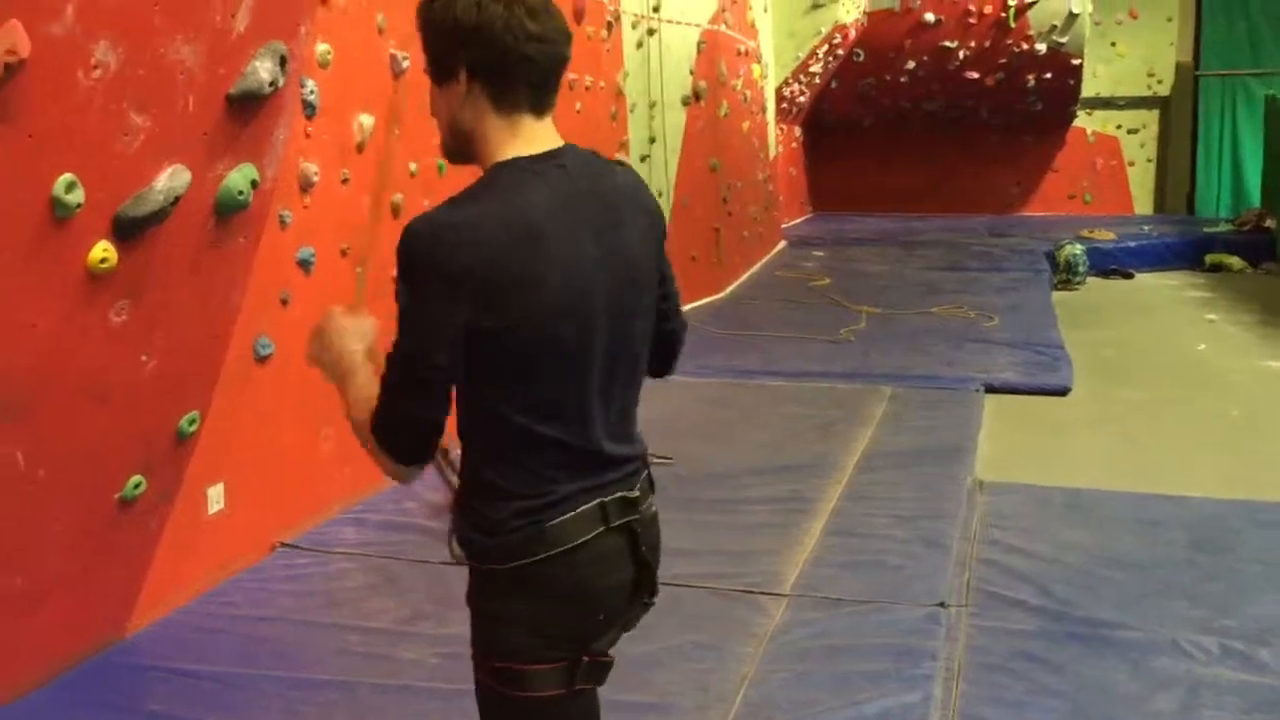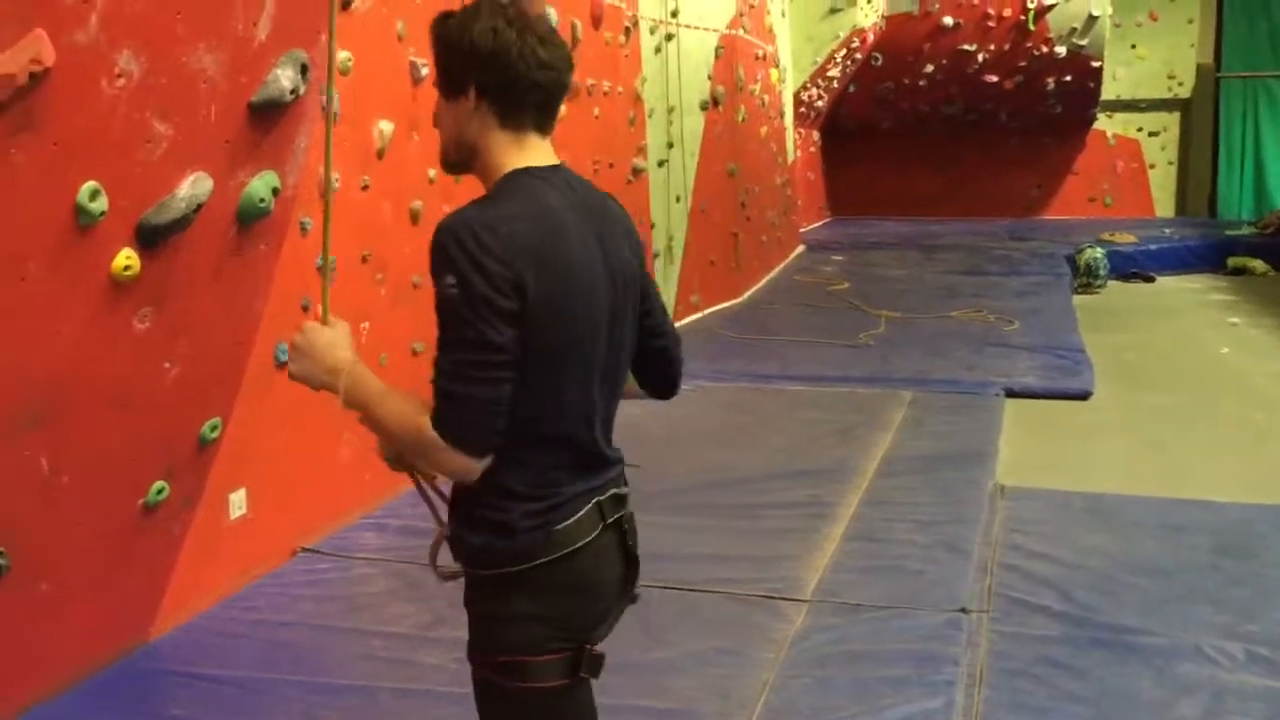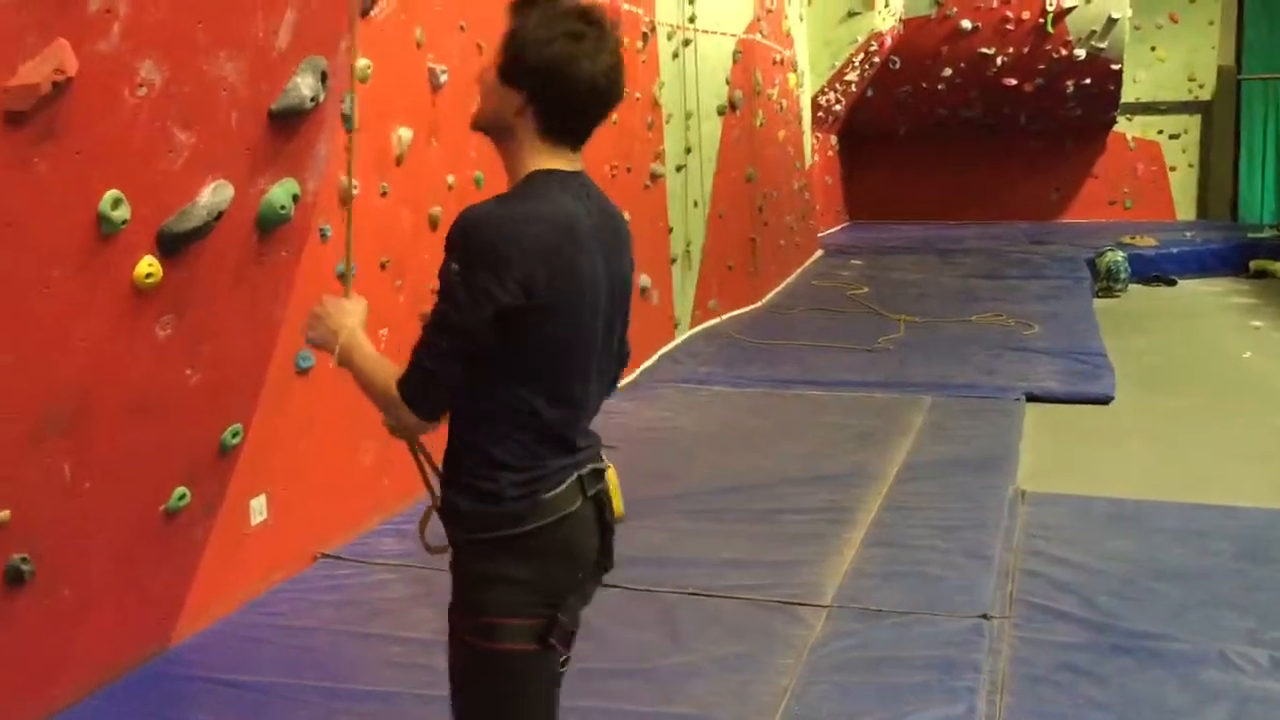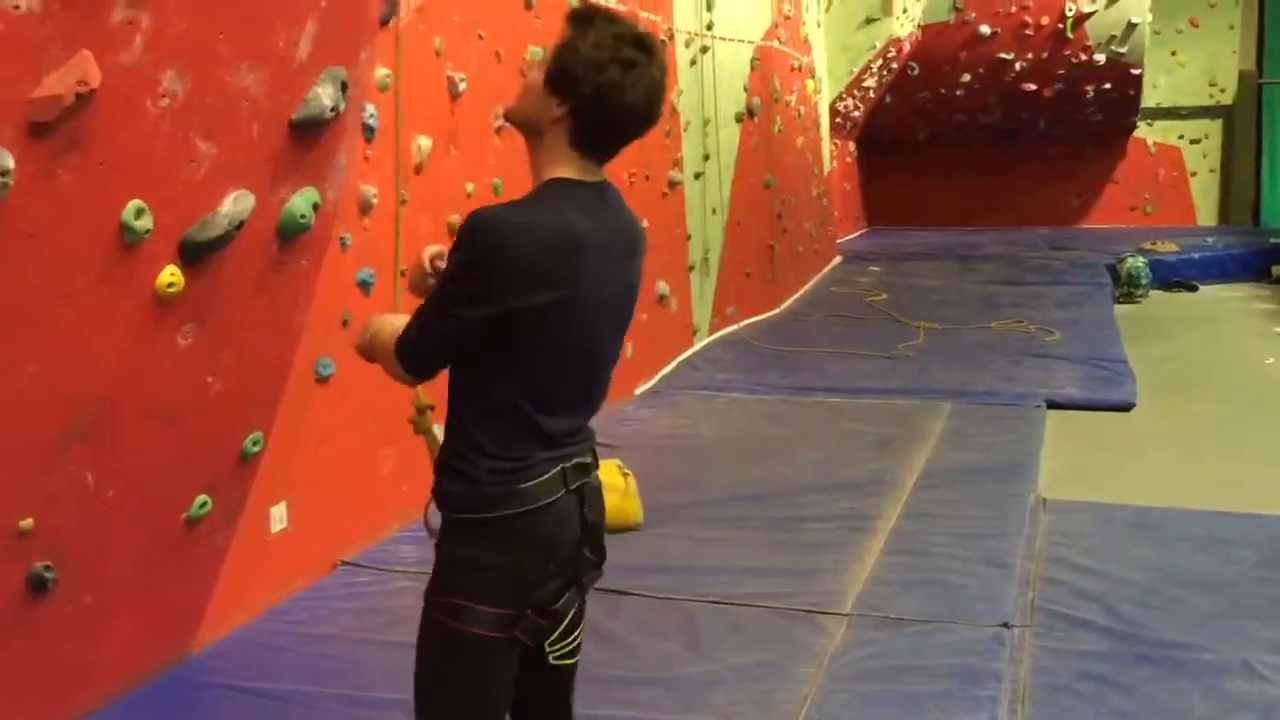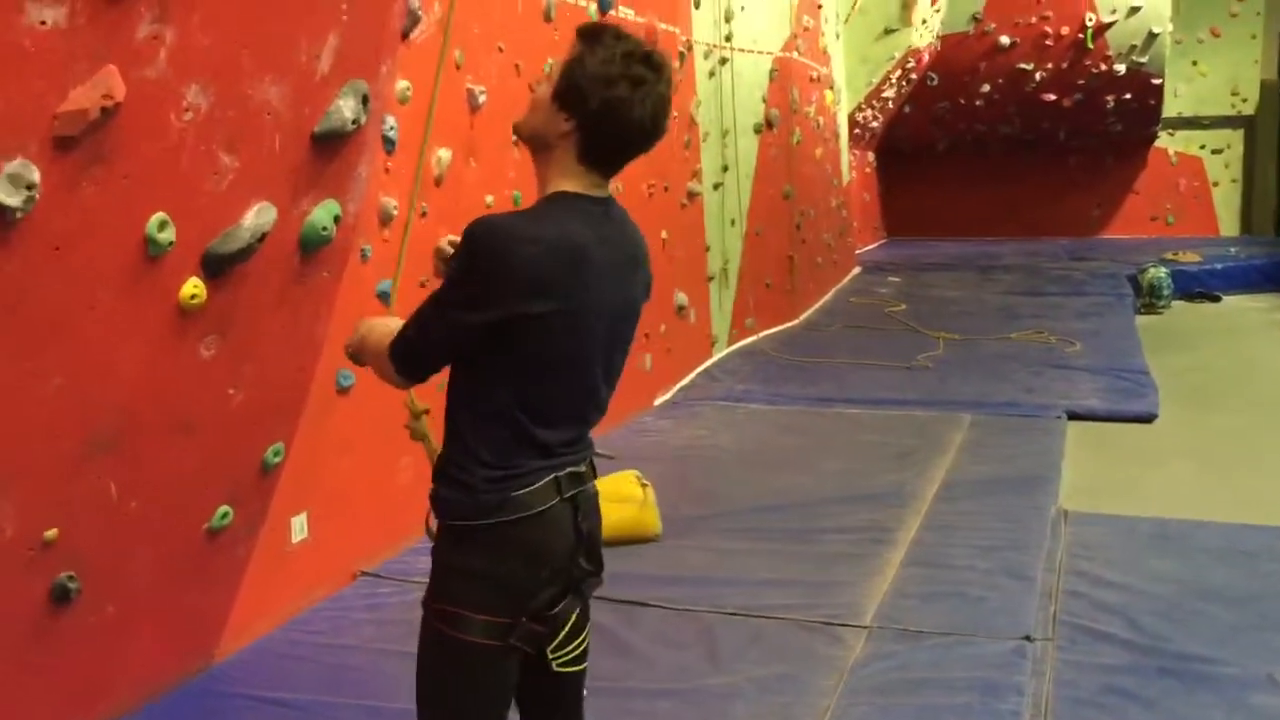
dt=0.2s
person 1, frame 1
left shoulder: (450, 237)
right shoulder: (629, 194)
left elbow: (403, 449)
left wrist: (352, 360)
left hip: (537, 562)
right hip: (623, 532)
person 1, frame 2
left shoulder: (478, 238)
right shoulder: (606, 217)
left elbow: (464, 450)
right elbow: (664, 375)
left wrist: (341, 369)
left hip: (533, 567)
right hip: (595, 539)
person 1, frame 3
left shoulder: (496, 231)
right shoulder: (604, 221)
left elbow: (416, 406)
left wrist: (344, 335)
left hip: (515, 536)
right hip: (572, 510)
person 1, frame 4
left shoulder: (504, 232)
right shoulder: (619, 227)
left elbow: (412, 361)
left wrist: (378, 332)
right wrist: (456, 282)
left hip: (499, 522)
right hip: (568, 504)
person 1, frame 5
left shoulder: (508, 242)
right shoulder: (626, 246)
left elbow: (405, 364)
left wrist: (372, 336)
left hip: (496, 529)
right hip: (568, 513)
